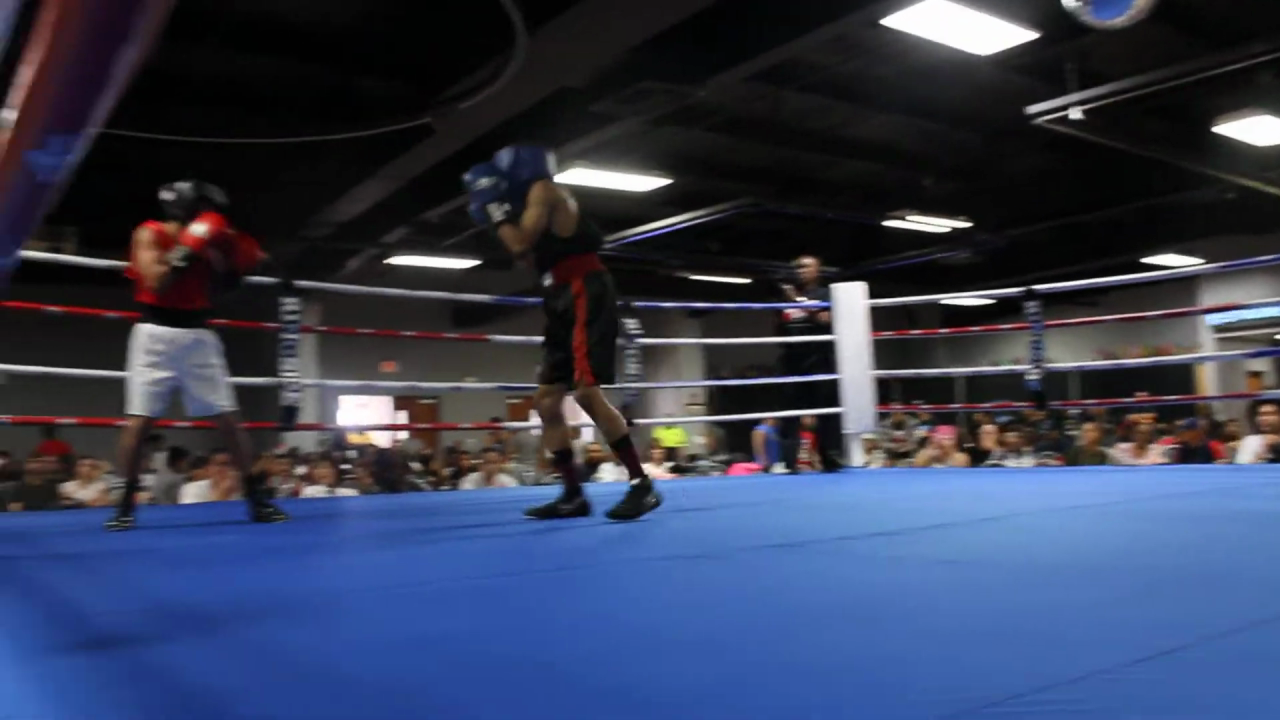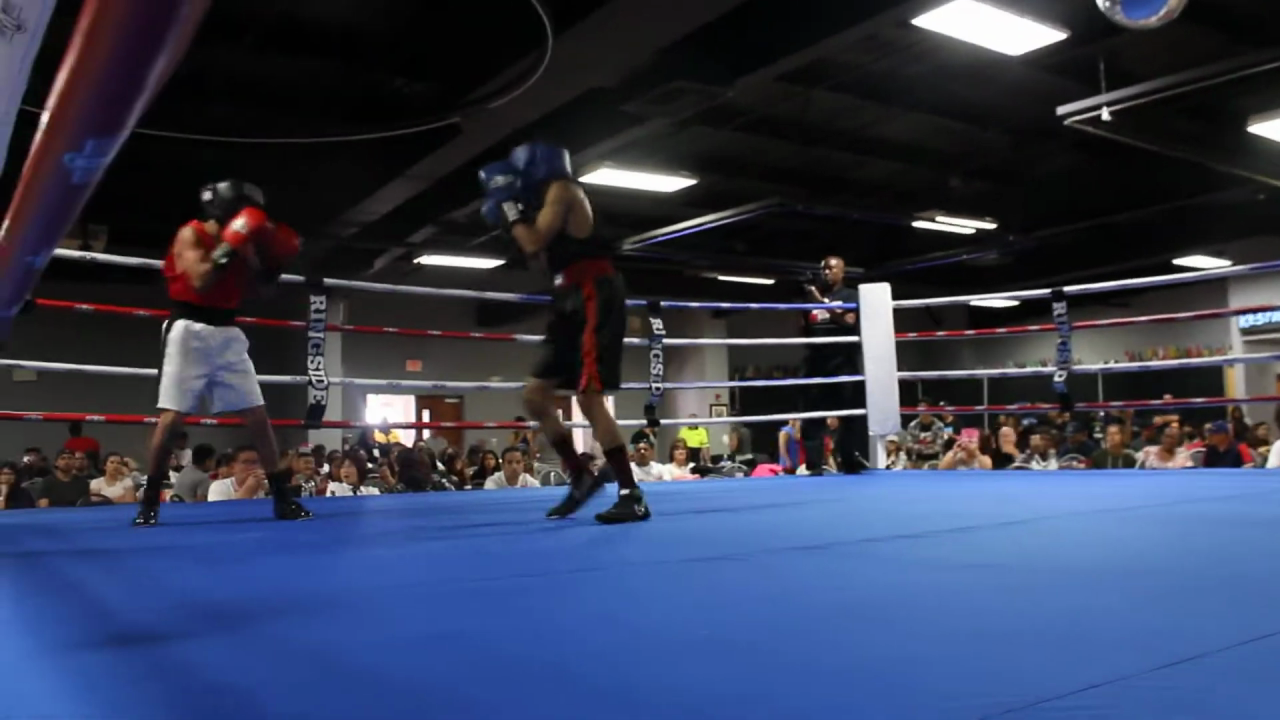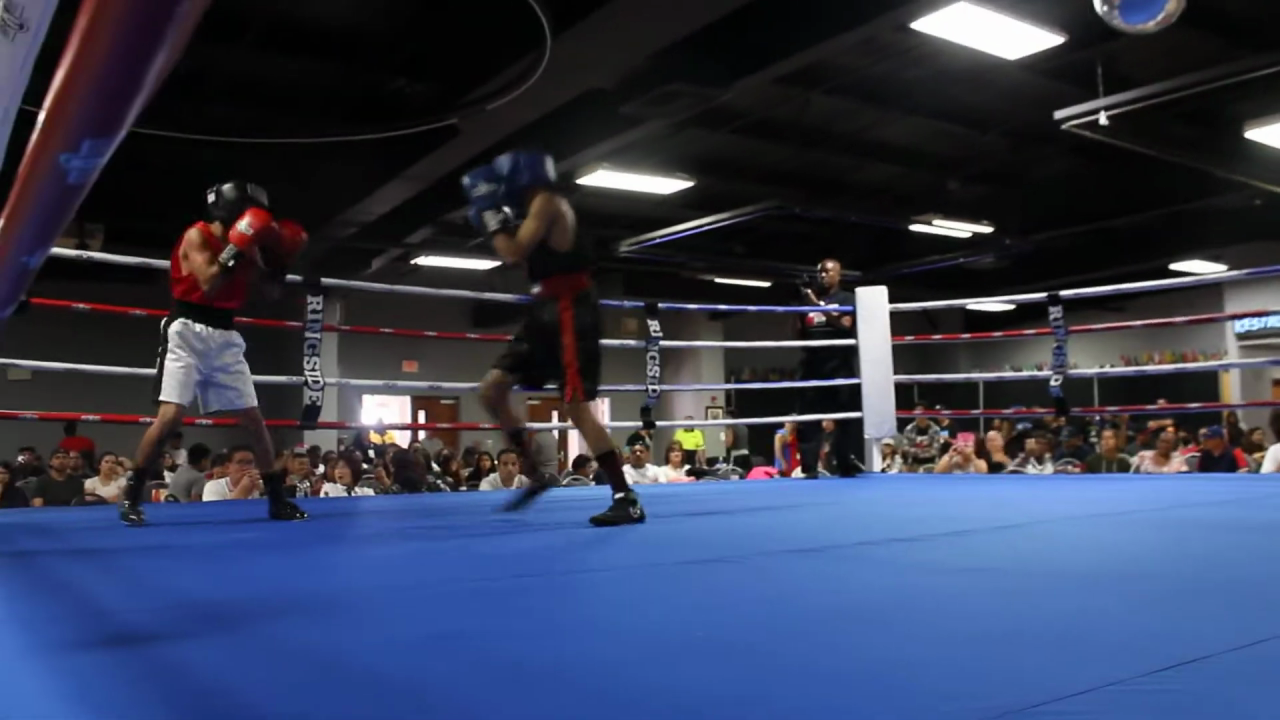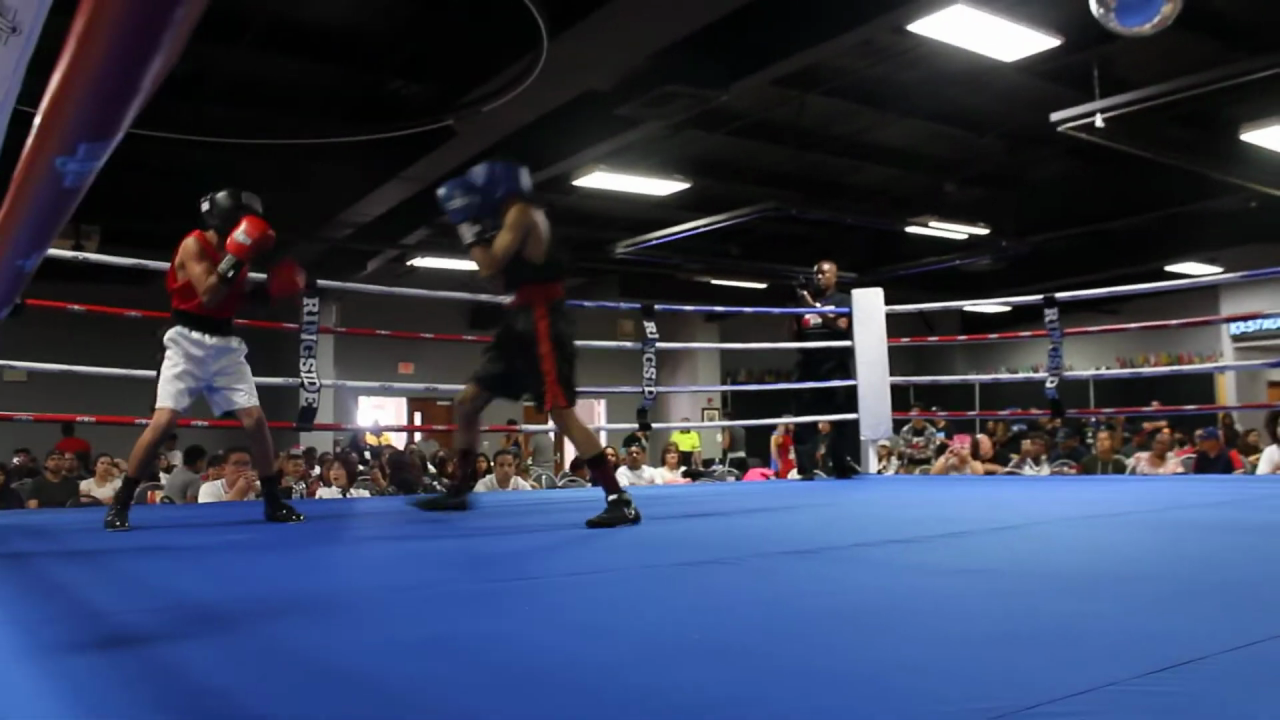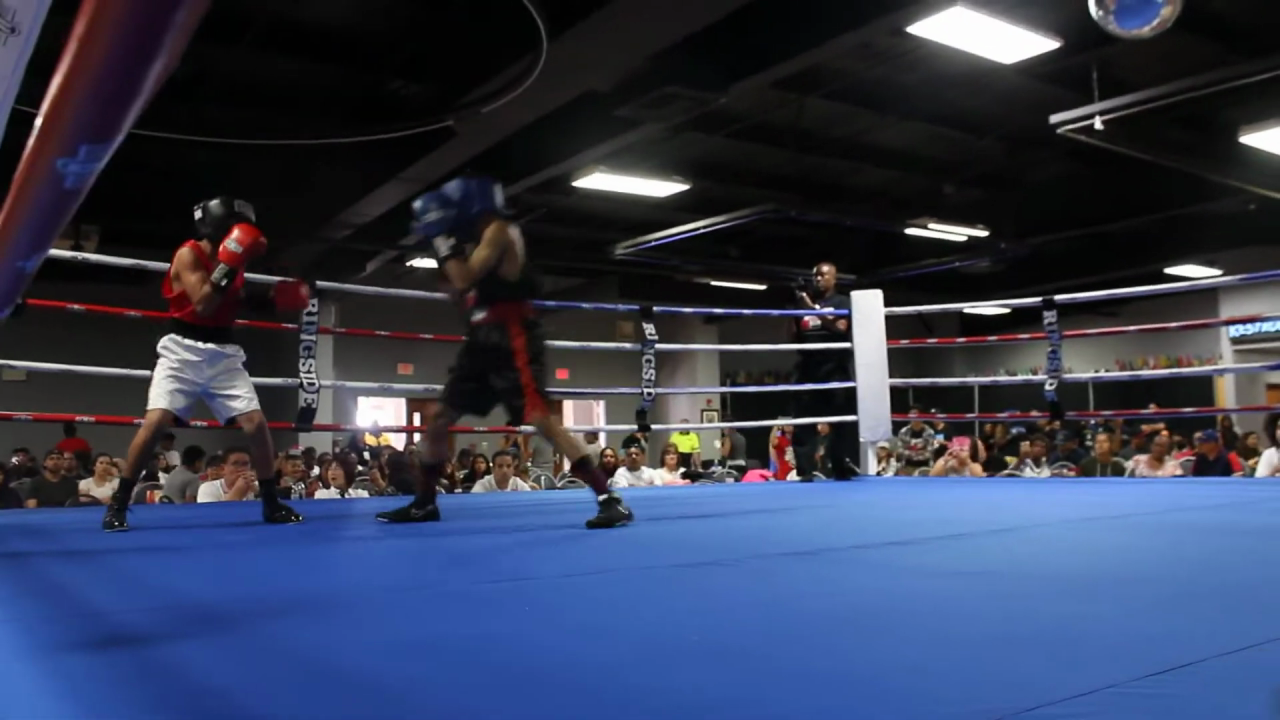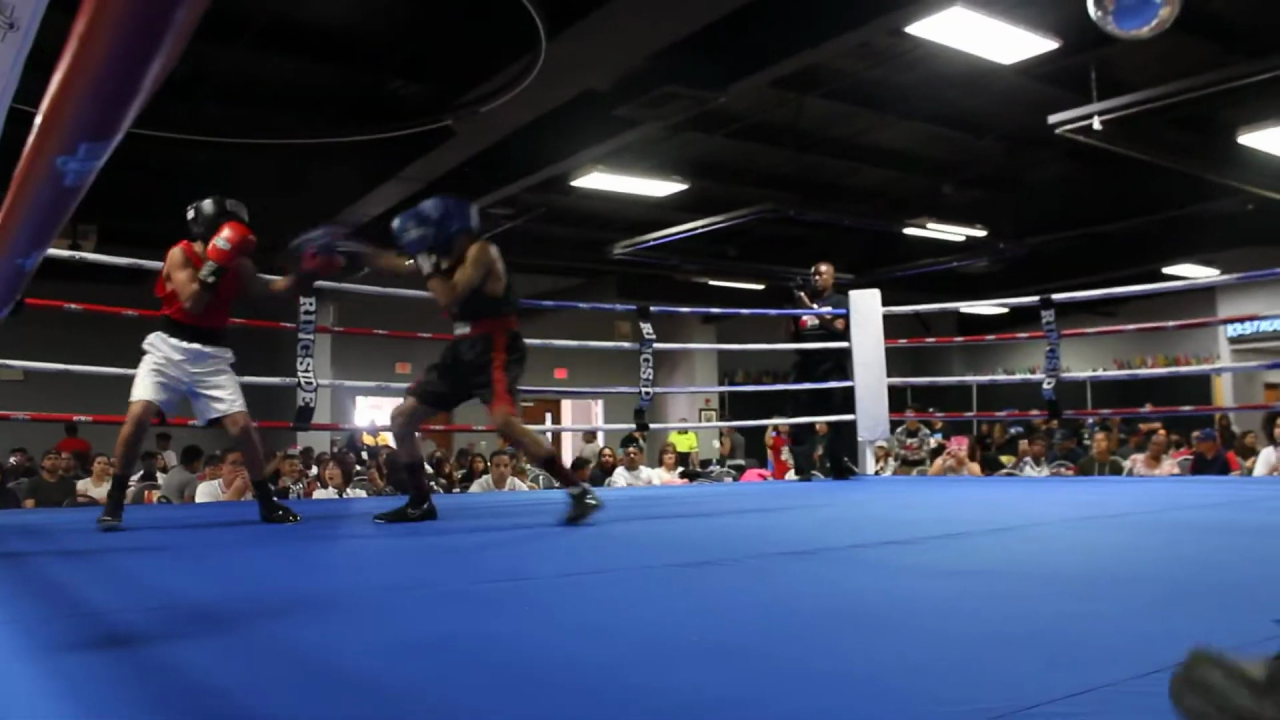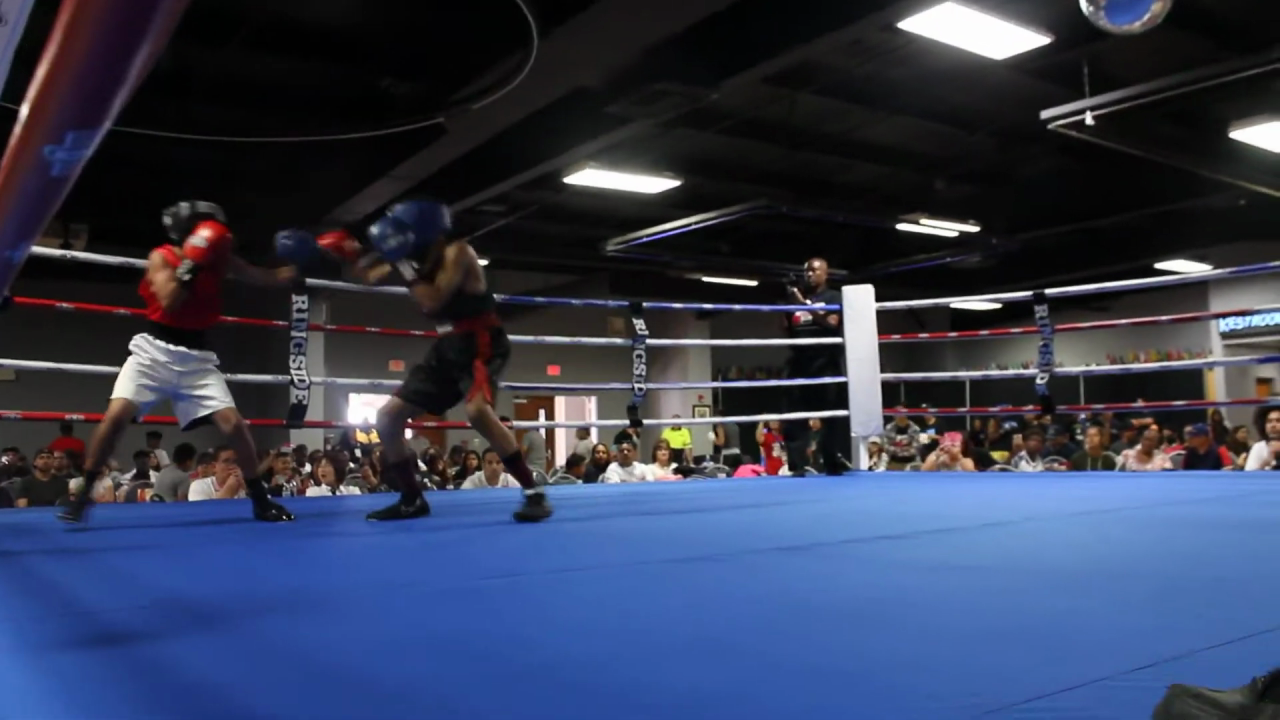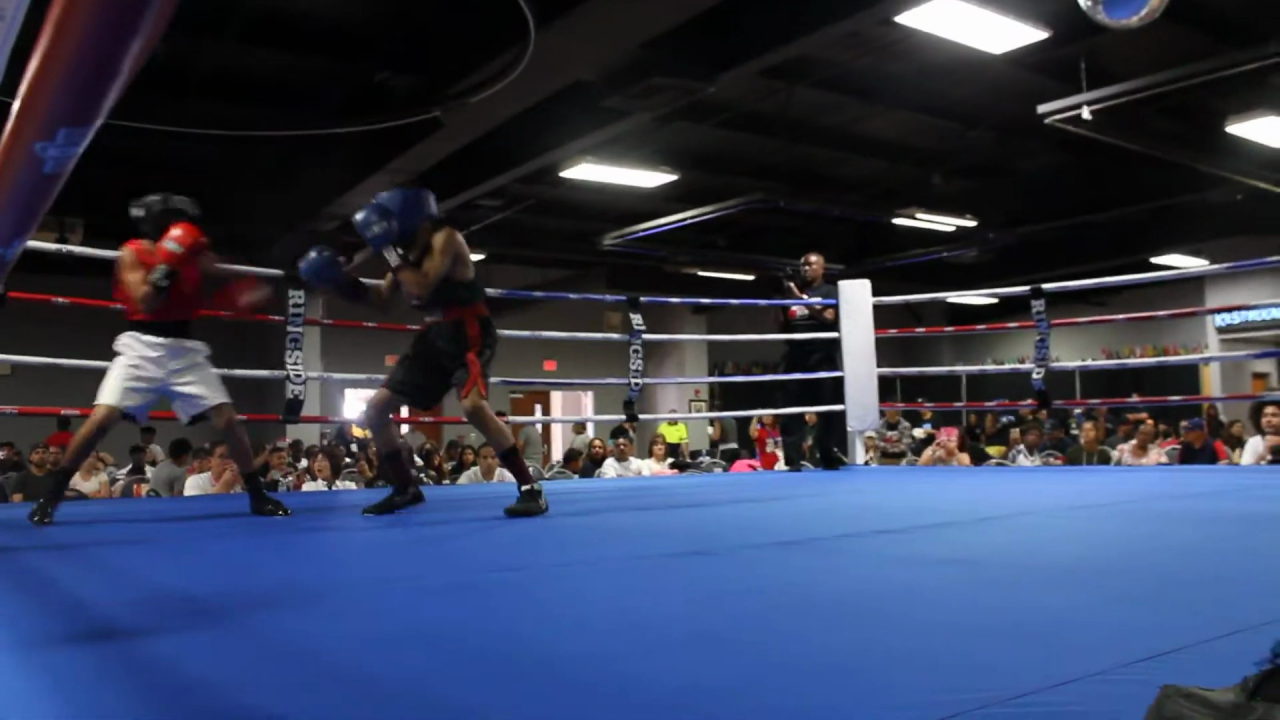
dt=0.1s
person 1, frame 1
left shoulder: (543, 191)
right shoulder: (543, 200)
left elbow: (522, 246)
right elbow: (534, 258)
left wrist: (494, 206)
right wrist: (498, 219)
left hip: (585, 296)
right hip: (564, 303)
left knee: (587, 392)
right knee: (546, 402)
left ankle: (641, 485)
right ankle: (572, 495)
person 1, frame 2
left shoulder: (562, 190)
right shoulder: (552, 201)
left elbow: (534, 245)
right elbow: (545, 256)
left wrist: (509, 205)
right wrist: (509, 217)
left hip: (593, 299)
right hip: (572, 304)
left knee: (590, 398)
right knee: (535, 397)
left ankle: (631, 495)
right ankle: (582, 479)
person 1, frame 3
left shoulder: (546, 202)
right shoulder: (536, 209)
left elbow: (515, 255)
right elbow: (531, 261)
left wrist: (490, 211)
right wrist: (498, 217)
left hip: (569, 310)
right hip: (545, 312)
left knee: (577, 407)
right knee: (492, 388)
left ankle: (627, 499)
right ankle: (538, 473)
person 1, frame 4
left shoulder: (522, 213)
right shoulder: (511, 220)
left elbow: (490, 267)
left wrist: (467, 224)
right wrist: (474, 231)
left hip: (542, 320)
right hip: (519, 322)
left knee: (560, 413)
right knee: (466, 404)
left ankle: (619, 502)
right ankle: (459, 491)
person 1, frame 5
left shoulder: (498, 231)
right shoulder: (481, 239)
left elbow: (466, 280)
right elbow: (465, 293)
left wrist: (441, 235)
right wrist: (442, 238)
left hip: (513, 339)
right hip: (482, 339)
left knee: (543, 422)
right knee: (434, 420)
left ankle: (610, 500)
right ankle: (424, 503)
person 1, frame 6
left shoulder: (481, 251)
right shoulder: (452, 254)
left elbow: (449, 298)
right elbow: (397, 267)
left wrist: (423, 254)
left hip: (495, 350)
right hip: (463, 350)
left knee: (504, 421)
right knee: (402, 418)
left ankle: (577, 491)
right ankle: (419, 504)
person 1, frame 7
left shoulder: (457, 252)
right shoulder: (424, 259)
left elbow: (433, 302)
right elbow: (370, 275)
left wrist: (403, 260)
left hip: (480, 346)
right hip: (448, 348)
left knee: (478, 412)
right knee: (388, 419)
left ankle: (534, 493)
right ankle: (411, 499)
person 1, frame 8
left shoulder: (446, 238)
right shoulder: (410, 247)
left elbow: (420, 290)
right elbow: (381, 299)
left wrist: (388, 248)
right wrist: (340, 282)
left hip: (467, 335)
right hip: (432, 337)
left knee: (473, 406)
right knee: (376, 410)
left ankle: (529, 488)
right ankle: (405, 489)
person 2, frame 1
left shoulder: (206, 242)
right shoulder: (151, 234)
left elbow: (221, 286)
right elbow: (157, 283)
left wrist: (240, 265)
right wrist: (190, 248)
left hip: (198, 338)
right hip: (156, 335)
left knee: (228, 420)
right knee: (140, 422)
left ankle: (257, 500)
right ankle: (126, 506)
person 2, frame 2
left shoulder: (242, 242)
right shoulder: (192, 234)
left elbow: (259, 282)
right elbow: (201, 282)
left wrist: (275, 259)
right wrist: (229, 246)
left hip: (227, 335)
right hip: (191, 331)
left knee: (257, 416)
right knee: (172, 418)
left ankle: (282, 498)
right ankle: (150, 502)
person 2, frame 3
left shoulder: (246, 242)
right shoulder: (198, 236)
left elbow: (264, 280)
right elbow: (210, 286)
left wrist: (283, 253)
right wrist: (238, 246)
left hip: (225, 337)
right hip: (190, 332)
left knee: (253, 416)
right knee: (170, 414)
left ankle: (278, 499)
right ankle: (132, 496)
person 2, frame 4
left shoulder: (238, 247)
right shoulder: (194, 245)
right elbow: (209, 296)
left wrist: (270, 289)
right wrist: (235, 255)
left hip: (225, 344)
right hip: (188, 341)
left knee: (255, 420)
right knee: (164, 420)
left ankle: (273, 502)
right ankle: (120, 504)
person 2, frame 5
left shoulder: (234, 257)
right shoulder: (187, 255)
right elbow: (203, 305)
left wrist: (274, 298)
right wrist: (227, 263)
left hip: (222, 353)
right hip: (184, 349)
left knee: (255, 424)
right knee: (156, 422)
left ankle: (272, 503)
right ankle: (118, 504)
person 2, frame 6
left shoulder: (237, 261)
right shoulder: (181, 254)
left elbow: (269, 289)
right elbow: (191, 303)
left wrist: (306, 273)
right wrist: (215, 261)
left hip: (211, 355)
right hip: (170, 348)
left knee: (242, 427)
right knee: (139, 416)
left ankle: (267, 503)
right ankle: (115, 502)
person 2, frame 7
left shoulder: (222, 259)
right shoulder: (161, 258)
left elbow: (270, 280)
right elbow: (169, 303)
right wrist: (192, 261)
left hip: (195, 356)
right hip: (154, 350)
left knee: (233, 424)
right knee: (118, 414)
left ankle: (262, 501)
right ankle: (82, 496)
person 2, frame 8
left shoulder: (196, 256)
right shoulder: (132, 254)
left elbow: (226, 292)
right elbow: (144, 302)
left wrist: (245, 296)
right wrist: (166, 264)
left hip: (184, 349)
right hip: (142, 346)
left knee: (227, 419)
right knee: (102, 419)
left ankle: (259, 496)
right ankle: (53, 494)
person 3, frame 1
left shoulder: (824, 295)
right shoulder: (788, 296)
left elbow: (824, 320)
right elbow: (779, 329)
left wrist: (797, 301)
left hip: (818, 360)
right hip: (792, 361)
left knee: (826, 413)
right knee: (789, 414)
left ankle: (829, 460)
right ankle: (790, 463)
person 3, frame 2
left shoulder: (849, 296)
right shoulder: (812, 297)
left elbow: (849, 321)
right elbow: (803, 330)
left wrist: (823, 302)
left hip: (843, 362)
right hip: (817, 362)
left knee: (850, 414)
right knee: (812, 415)
left ankle: (852, 463)
right ankle: (814, 465)
person 3, frame 3
left shoulder: (846, 299)
right shoulder: (809, 300)
left elbow: (845, 324)
right elbow: (800, 332)
left wrist: (818, 305)
left hip: (839, 365)
right hip: (813, 365)
left knee: (846, 417)
right knee: (808, 418)
left ankle: (847, 466)
right ankle: (809, 468)
person 3, frame 4
left shoulder: (843, 300)
right shoulder: (805, 302)
left elbow: (841, 325)
right elbow: (796, 334)
left wrist: (815, 307)
left hip: (835, 367)
right hip: (809, 366)
left knee: (842, 419)
right knee: (804, 420)
left ankle: (843, 467)
right ankle: (805, 469)
person 3, frame 5
left shoulder: (842, 302)
right shoulder: (805, 303)
left elbow: (840, 327)
right elbow: (795, 336)
left wrist: (814, 309)
left hip: (835, 368)
right hip: (809, 368)
left knee: (841, 421)
right knee: (803, 421)
left ankle: (842, 469)
right ankle: (805, 471)
person 3, frame 6
left shoulder: (840, 302)
right shoulder: (803, 303)
left elbow: (838, 326)
right elbow: (793, 335)
left wrist: (812, 308)
left hip: (833, 368)
right hip: (807, 367)
left knee: (839, 419)
right knee: (801, 420)
left ankle: (841, 468)
right ankle: (803, 470)
person 3, frame 7
left shoulder: (833, 297)
right shoulder: (796, 299)
left elbow: (831, 322)
right elbow: (787, 331)
left wrist: (805, 303)
left hip: (827, 363)
right hip: (800, 363)
left knee: (833, 415)
right knee: (795, 417)
left ankle: (834, 464)
right ankle: (797, 466)
person 3, frame 8
left shoulder: (829, 292)
right shoulder: (792, 294)
left elbow: (828, 317)
right elbow: (783, 326)
left wrist: (801, 298)
left hip: (823, 357)
right hip: (796, 357)
left knee: (829, 410)
right knee: (792, 411)
left ankle: (830, 458)
right ankle: (793, 460)
